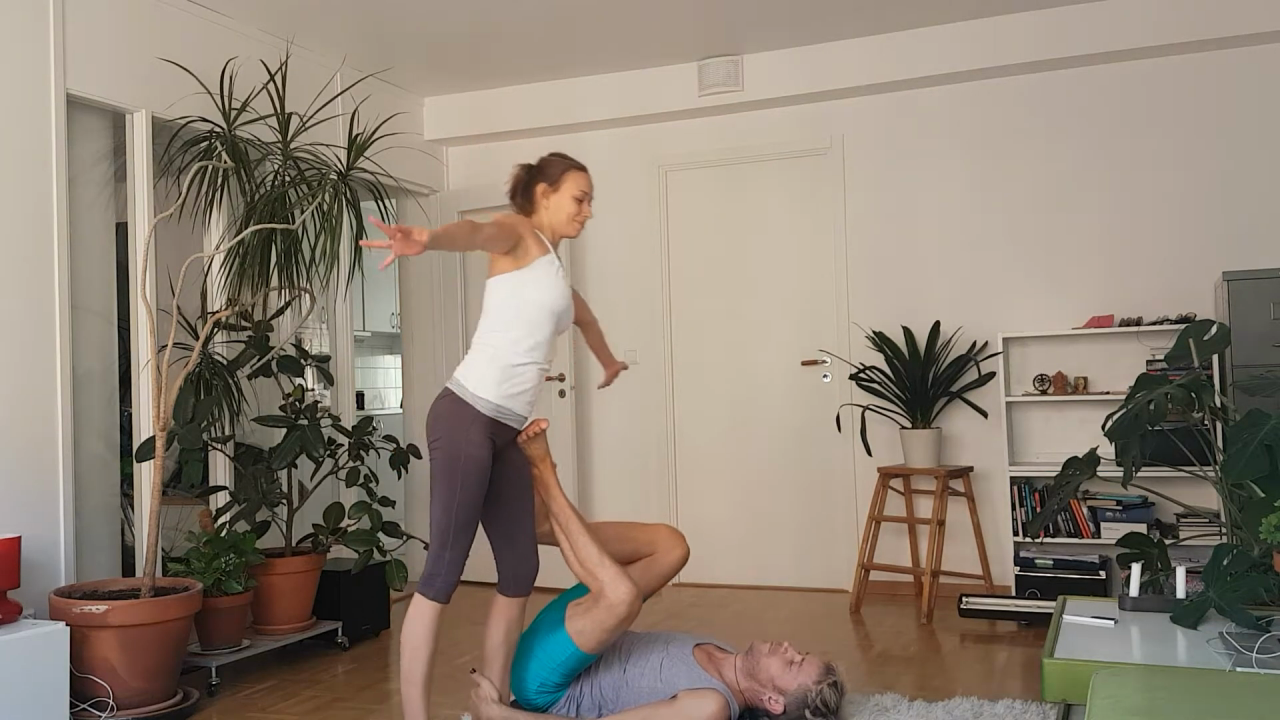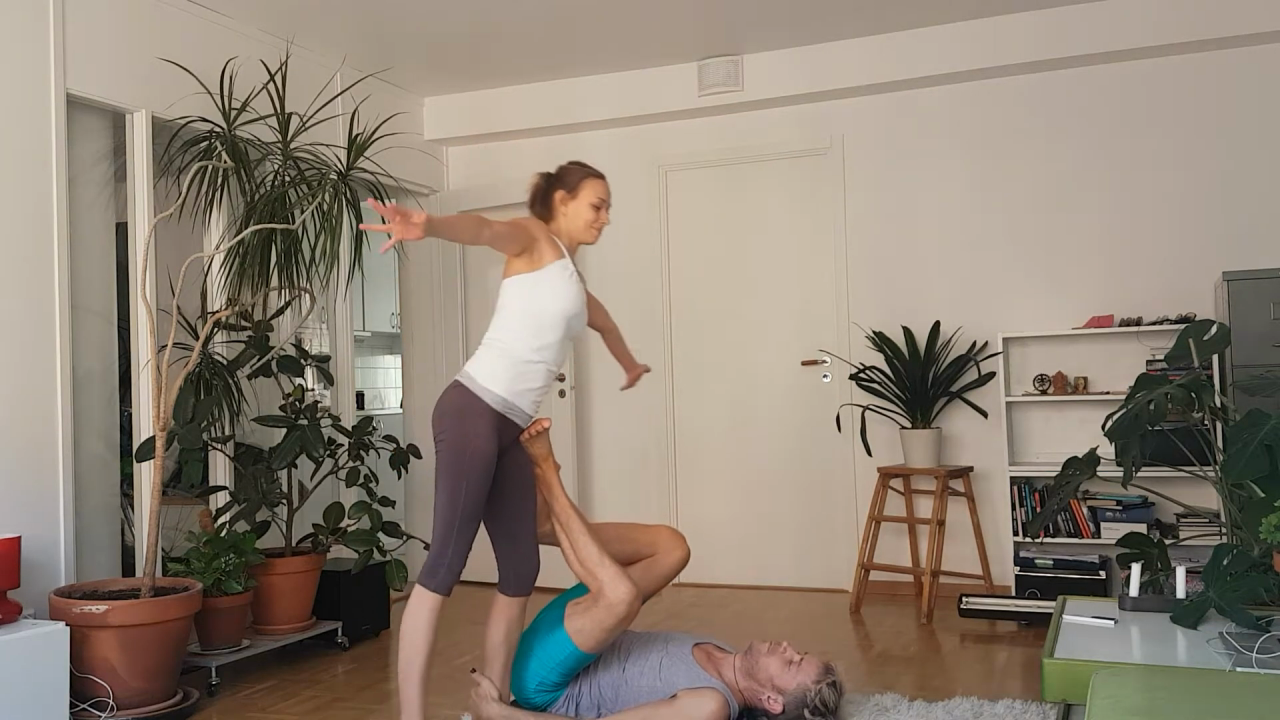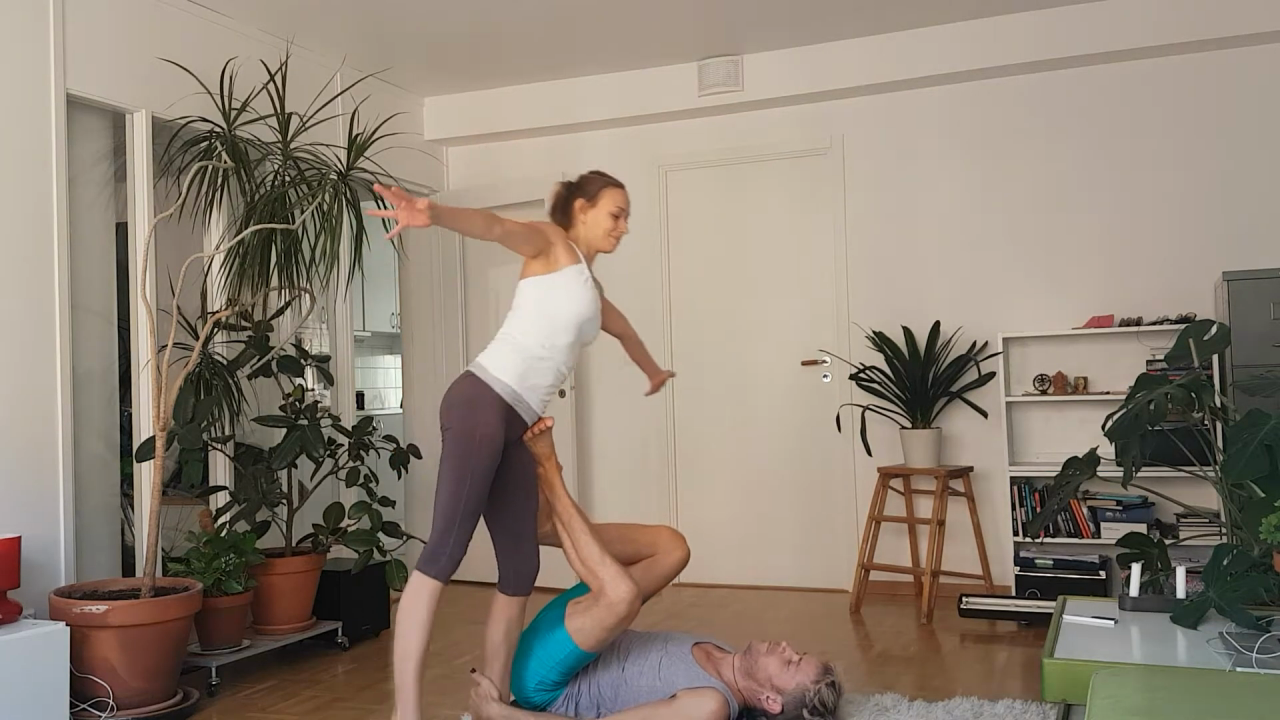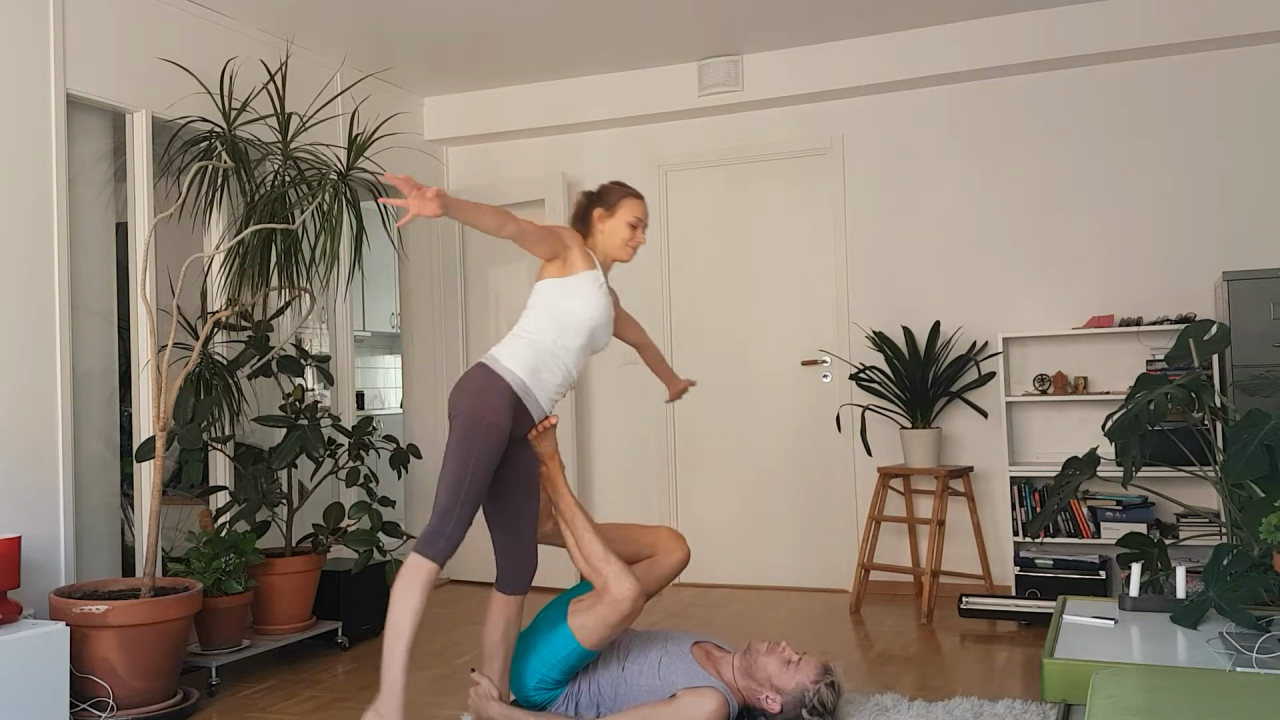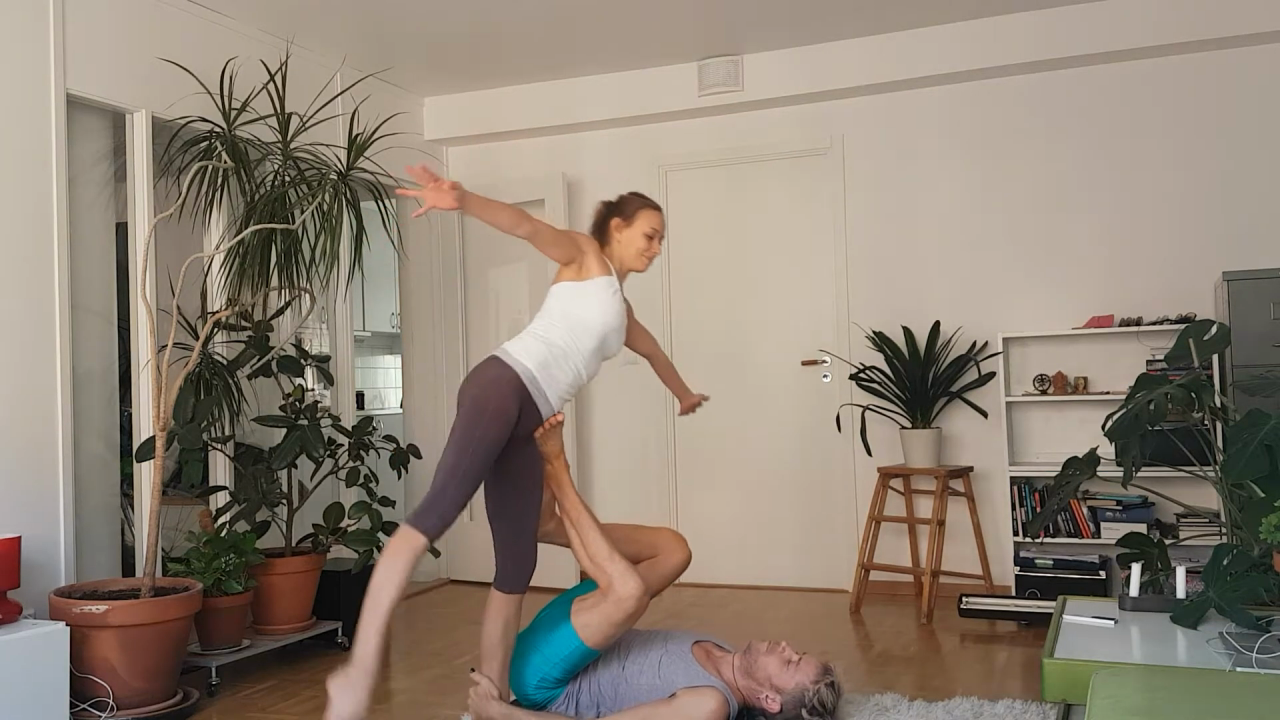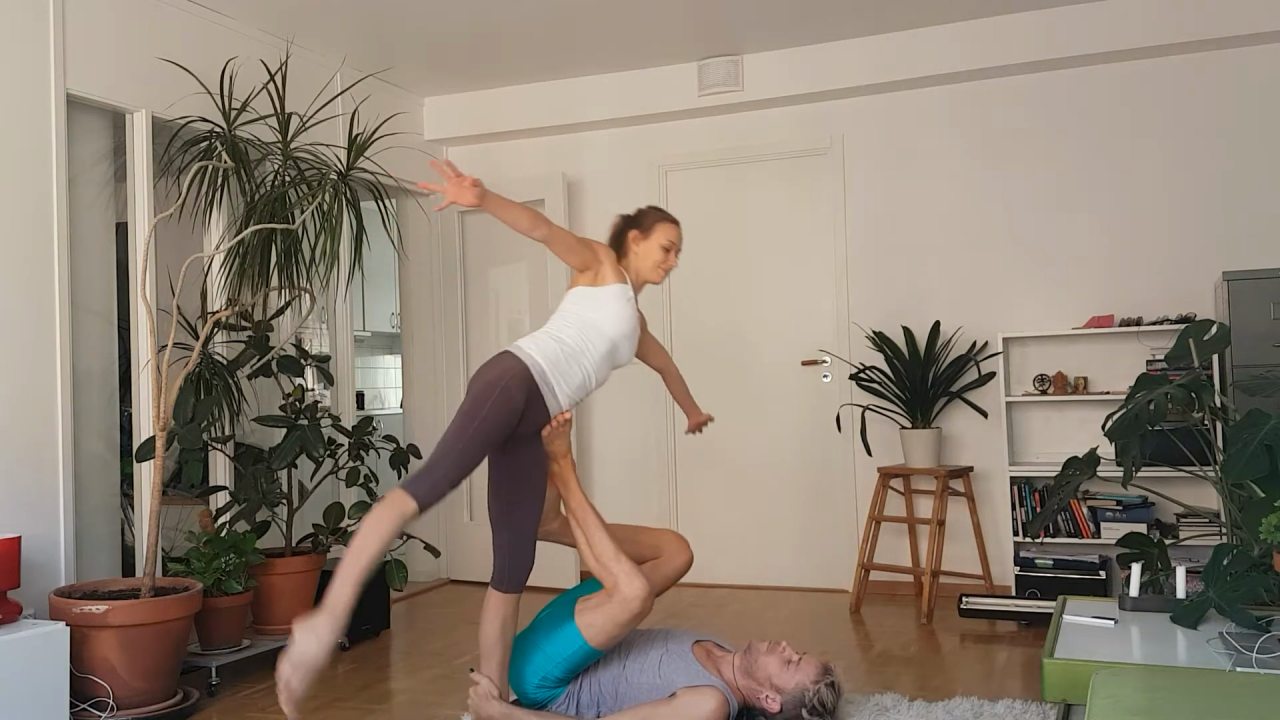
dt=0.1s
person 1, frame 1
left shoulder: (554, 267)
right shoulder: (518, 236)
left elbow: (581, 313)
right elbow: (474, 233)
left wrist: (606, 358)
right wrist: (425, 237)
left hip: (505, 431)
right hip: (465, 415)
left knee: (518, 571)
right knee: (444, 571)
person 1, frame 2
left shoulder: (569, 271)
right shoulder: (533, 239)
left elbow: (599, 318)
right elbow: (483, 227)
left wrist: (628, 361)
right wrist: (430, 225)
left hip: (510, 428)
right hip: (474, 410)
left knee: (520, 571)
right knee: (445, 562)
person 1, frame 3
left shoulder: (589, 283)
right shoulder: (550, 245)
left elbow: (618, 323)
right elbow: (494, 227)
left wrist: (652, 369)
right wrist: (434, 214)
left hip: (514, 426)
right hip: (482, 400)
left knee: (519, 571)
right knee: (445, 552)
person 1, frame 4
left shoulder: (604, 290)
right shoulder: (565, 249)
left elbow: (634, 333)
right elbow: (508, 224)
left wrist: (669, 378)
right wrist: (445, 205)
left hip: (521, 422)
right hip: (492, 391)
left knee: (517, 571)
right knee: (443, 532)
person 1, frame 5
left shoulder: (621, 307)
right shoulder: (584, 255)
left elbow: (644, 342)
right elbow: (534, 230)
left wrist: (682, 391)
right wrist: (459, 200)
left hip: (529, 422)
right hip: (504, 384)
left knee: (516, 569)
right knee: (438, 509)
right ankle: (362, 665)
person 1, frame 6
left shoulder: (632, 318)
right shoulder: (600, 265)
left elbow: (661, 360)
right elbow: (544, 228)
left wrist: (690, 407)
right wrist: (483, 199)
left hip: (534, 422)
right hip: (513, 380)
left knee: (515, 568)
right knee: (430, 482)
right ankle: (326, 618)
person 2, frame 1
right shoulder: (733, 665)
left hip: (545, 684)
right hip: (572, 652)
left knee: (620, 593)
right knee: (669, 544)
left ankle: (544, 477)
right ankle: (544, 523)
person 2, frame 2
right shoulder: (731, 663)
left hip: (544, 683)
right hip: (572, 650)
left knee: (620, 594)
right knee: (670, 546)
left ankle: (547, 477)
right ankle: (547, 523)
person 2, frame 3
right shoulder: (733, 667)
left hip: (542, 678)
right hip: (563, 651)
left knee: (621, 592)
right knee: (670, 546)
left ankle: (549, 477)
person 2, frame 4
right shoulder: (731, 665)
left hip: (543, 678)
right hip: (565, 648)
left knee: (624, 591)
right knee: (671, 548)
left ankle: (552, 475)
right ankle: (548, 524)
person 2, frame 5
right shoulder: (734, 666)
left hip: (542, 676)
right hip: (568, 652)
left knee: (629, 589)
right knee: (672, 549)
left ankle: (556, 472)
right ankle: (546, 523)
person 2, frame 6
right shoulder: (732, 664)
left hip: (543, 677)
right hip: (572, 651)
left knee: (633, 590)
right knee: (675, 552)
left ankle: (563, 471)
